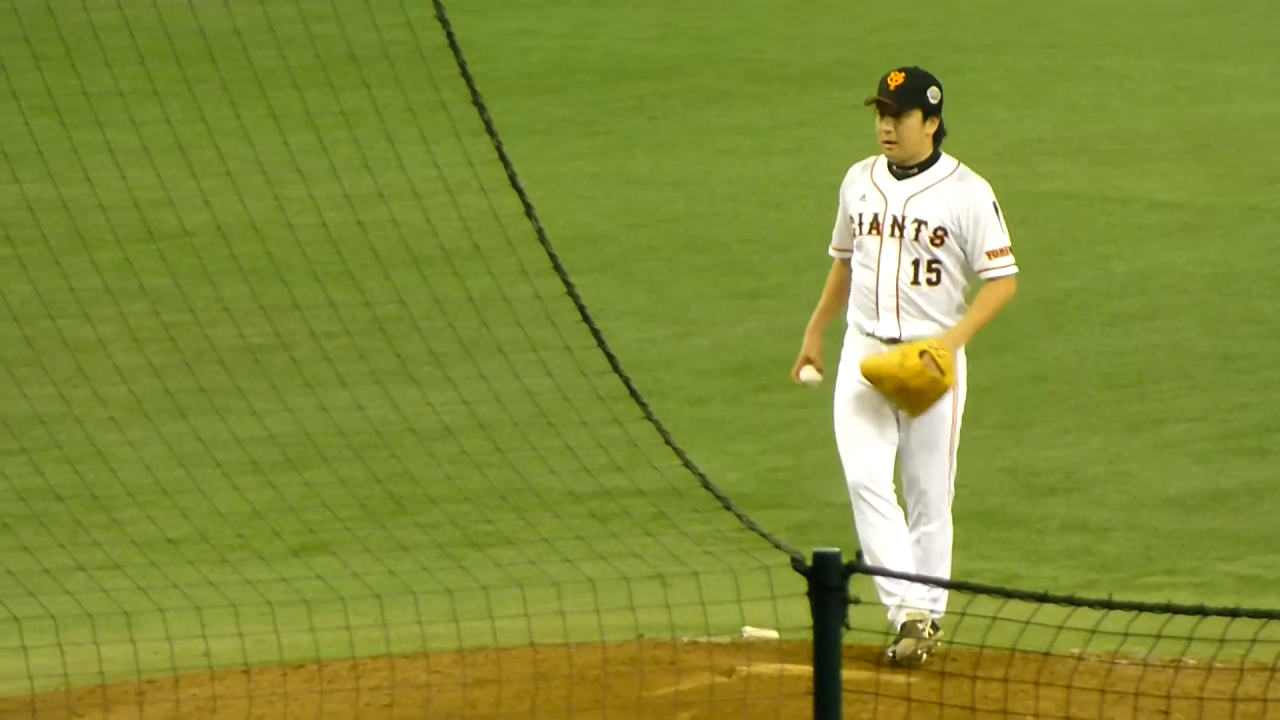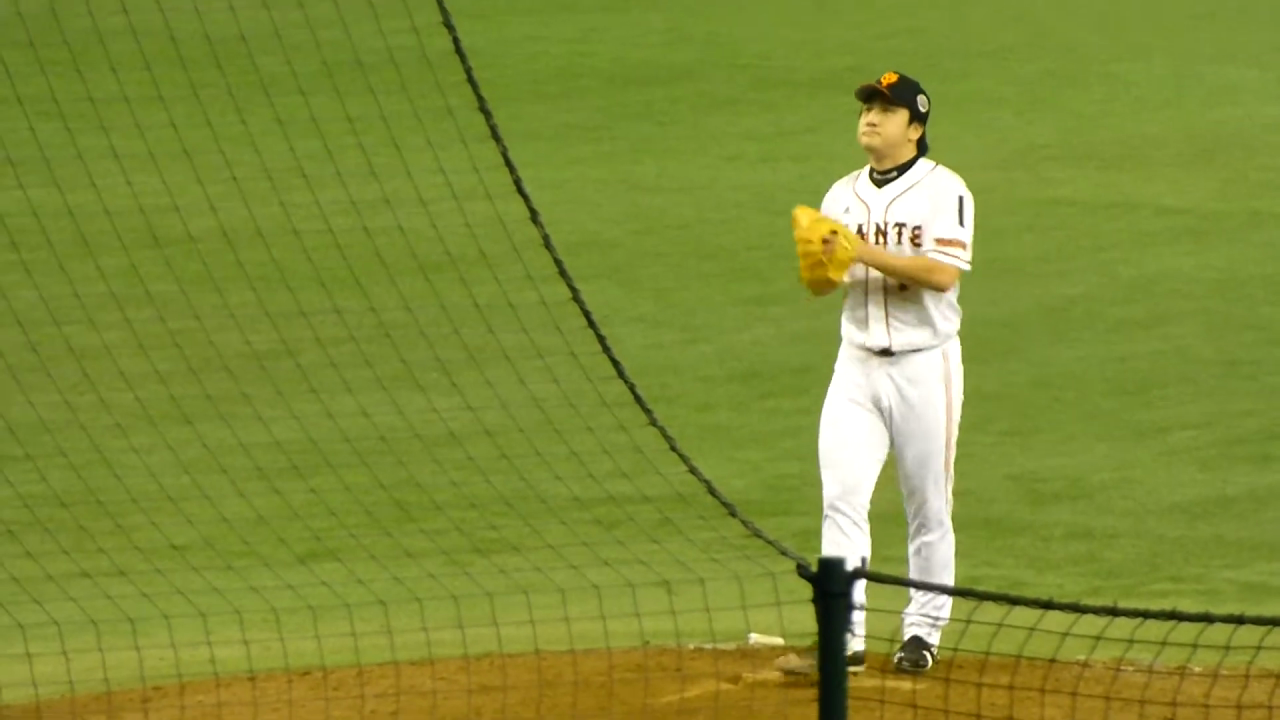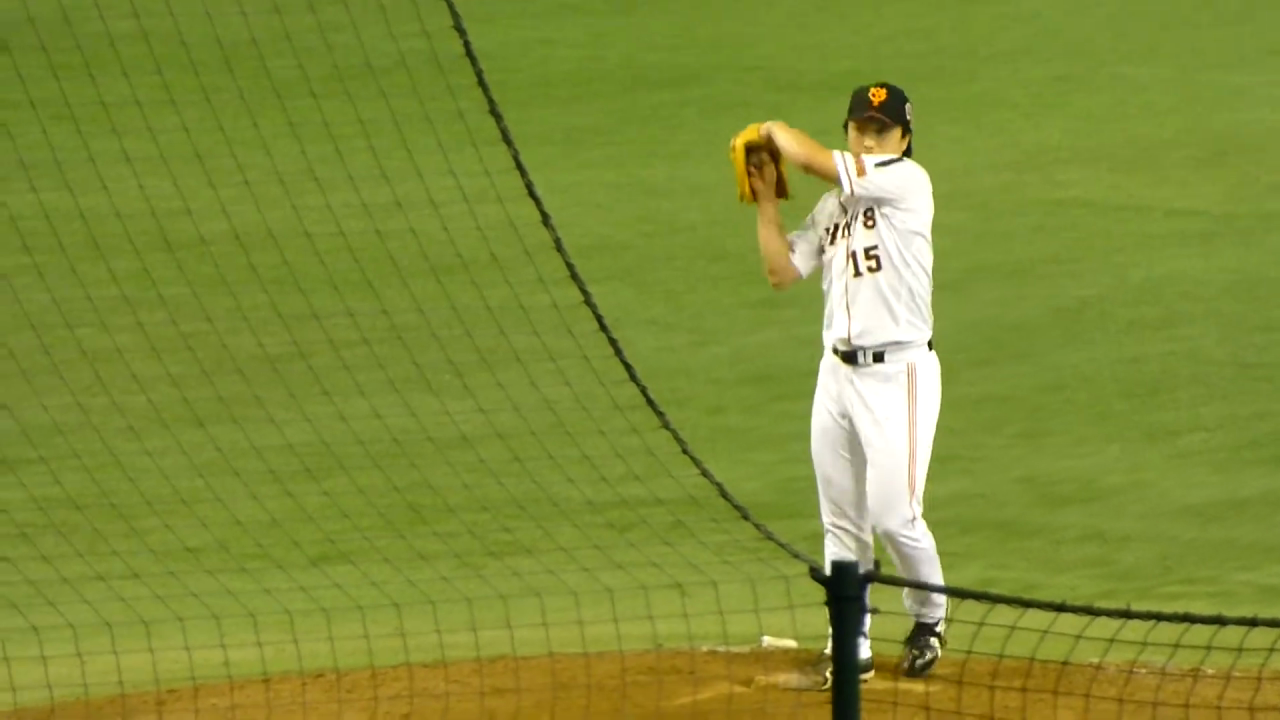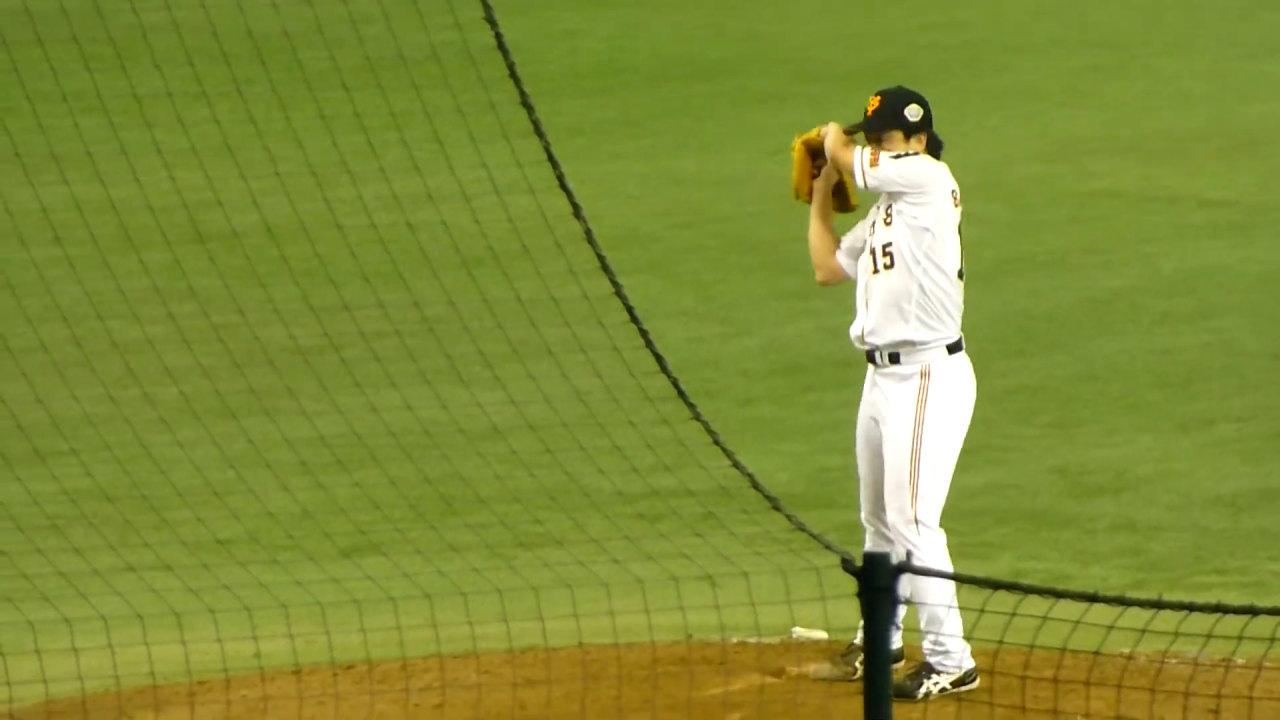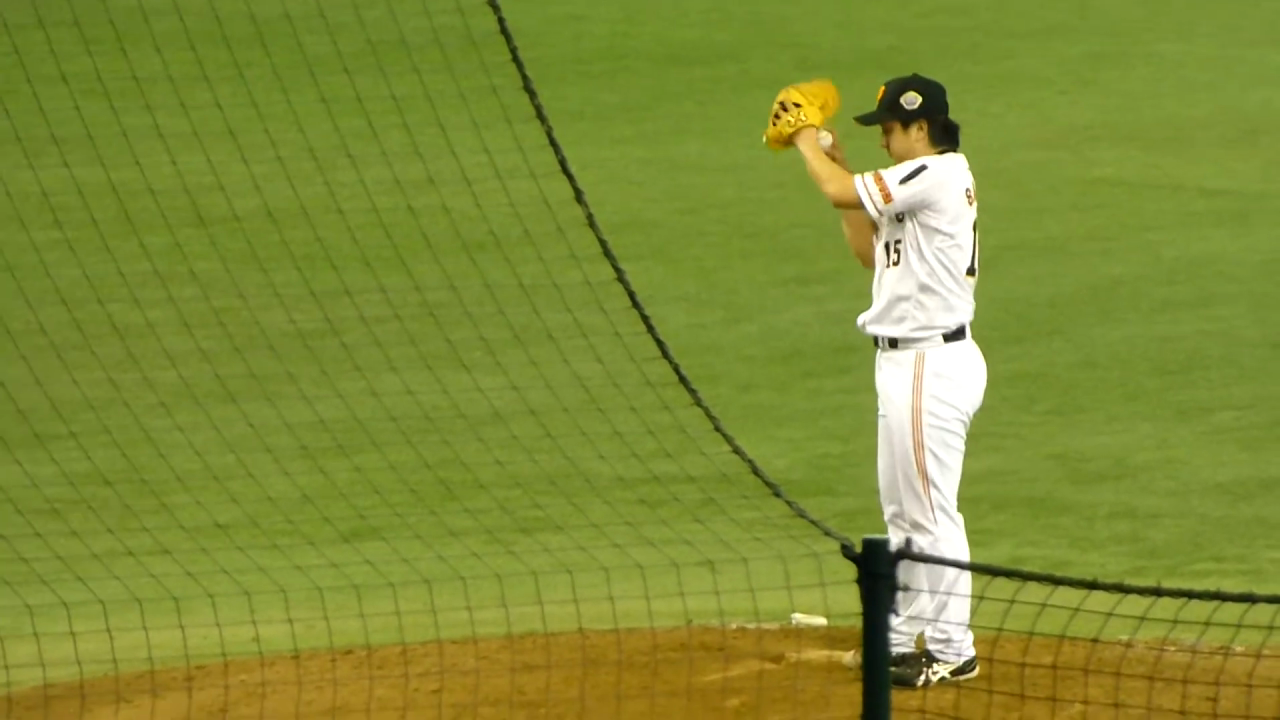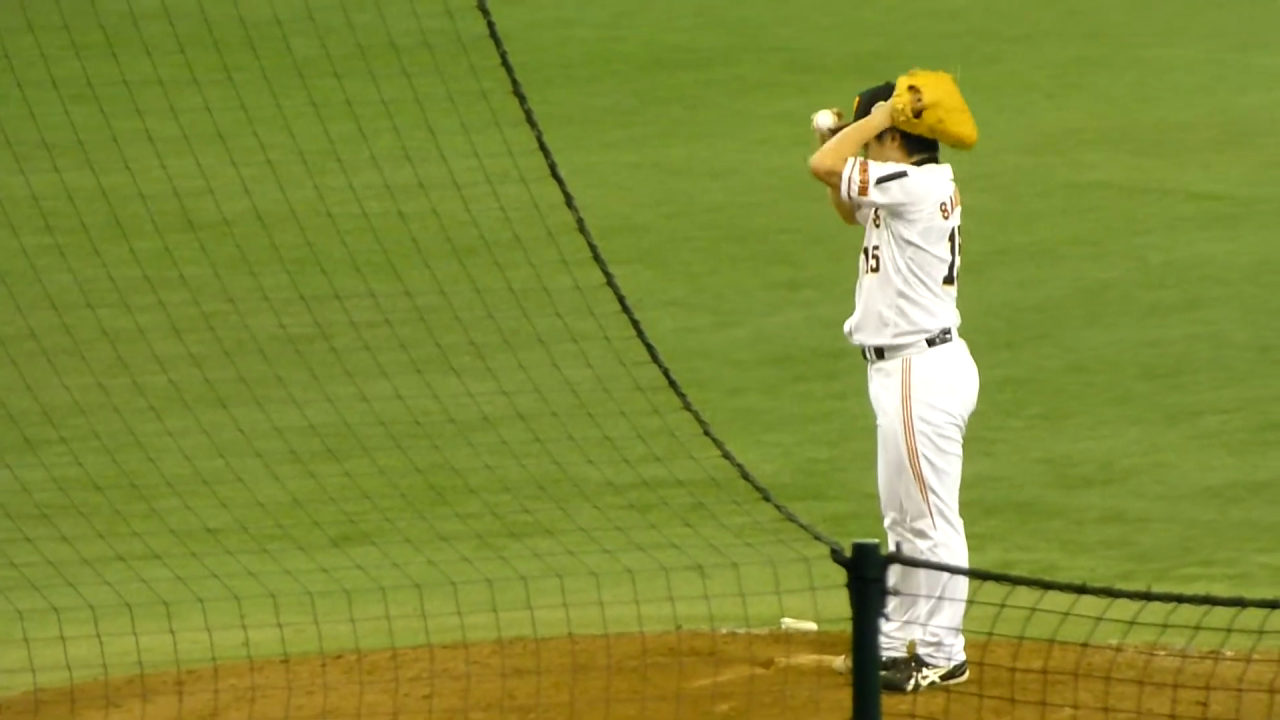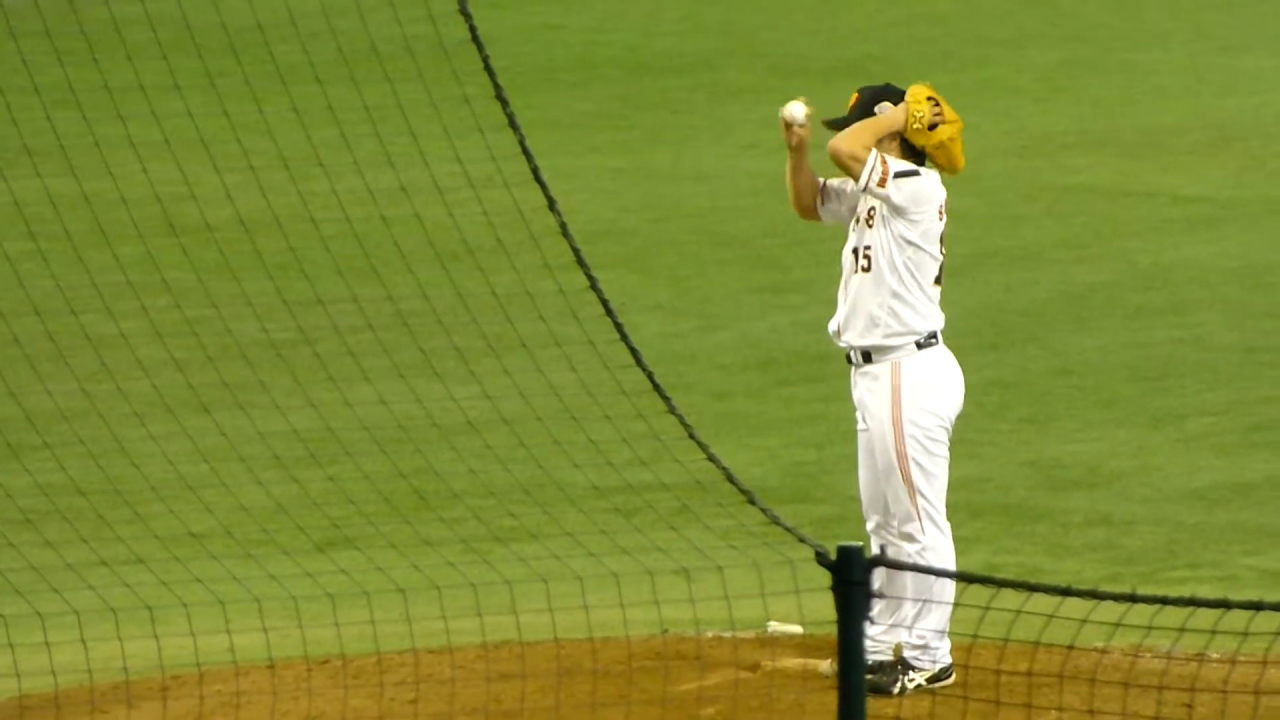
dt=0.4s
person 1, frame 1
left shoulder: (967, 191)
right shoulder: (858, 179)
left elbow: (1002, 281)
left wrist: (950, 340)
right wrist: (815, 330)
right hip: (865, 358)
left knee: (929, 497)
right knee: (866, 482)
left ankle: (924, 615)
right ankle: (910, 615)
person 1, frame 2
left shoulder: (944, 189)
right shoulder: (844, 192)
left elbow: (944, 276)
left wrist: (864, 250)
left hip: (927, 368)
right hip: (858, 367)
left knee: (927, 510)
right knee: (842, 500)
left ankle: (925, 630)
right ankle: (843, 637)
person 1, frame 3
left shoulder: (907, 180)
right shoulder: (833, 204)
left elbow: (813, 158)
right elbow: (781, 272)
left wrist: (775, 129)
right wrist: (765, 199)
left hip: (899, 375)
right hip: (838, 373)
left knee: (893, 516)
right knee: (842, 522)
left ankle: (928, 615)
right ankle: (851, 647)
person 1, frame 4
left shoulder: (928, 177)
right shoulder: (884, 209)
left elbow: (841, 151)
right elbow: (827, 269)
left wrist: (832, 137)
right wrist: (821, 194)
left hip: (929, 380)
right hip: (884, 377)
left knee: (911, 522)
right knee: (879, 517)
left ankle: (951, 661)
right ankle: (881, 639)
person 1, frame 5
left shoulder: (935, 174)
right shoulder: (925, 181)
left elbow: (840, 195)
right elbow: (865, 245)
left wrist: (804, 138)
right wrist: (834, 160)
left hip: (932, 365)
right hip: (908, 363)
left knee: (931, 512)
right knee: (903, 512)
left ankle: (952, 649)
right ankle: (904, 637)
person 1, frame 6
left shoulder: (916, 185)
right shoulder: (907, 186)
left elbow: (823, 167)
right elbow: (848, 207)
left wrist: (888, 112)
right wrist: (832, 140)
left hip: (922, 372)
right hip: (903, 369)
left knee: (930, 519)
right knee: (902, 519)
left ankle: (943, 654)
right ankle: (897, 640)
person 1, frame 7
left shoulder: (920, 185)
right shoulder: (871, 188)
left elbow: (845, 148)
right elbow: (808, 204)
left wrist: (907, 113)
right wrist: (798, 148)
left hip: (910, 374)
right hip: (874, 373)
left knee: (918, 522)
right knee: (885, 523)
left ankle: (930, 657)
right ankle: (881, 644)
